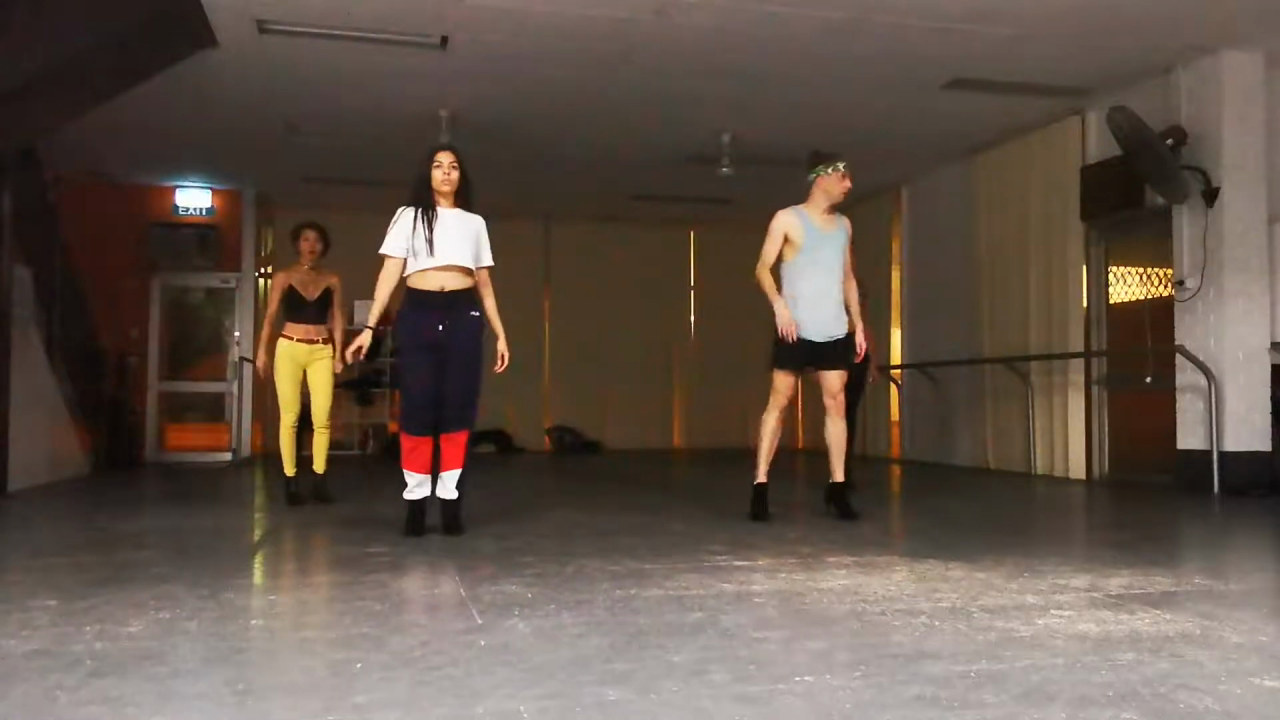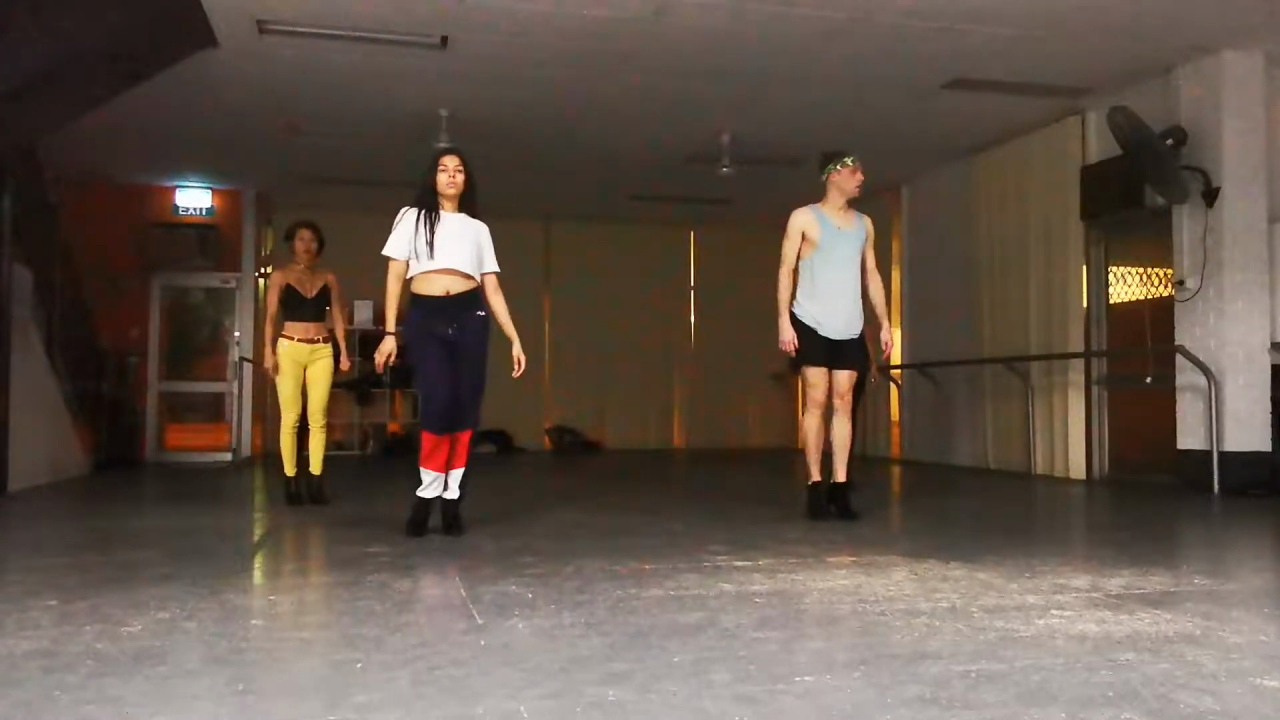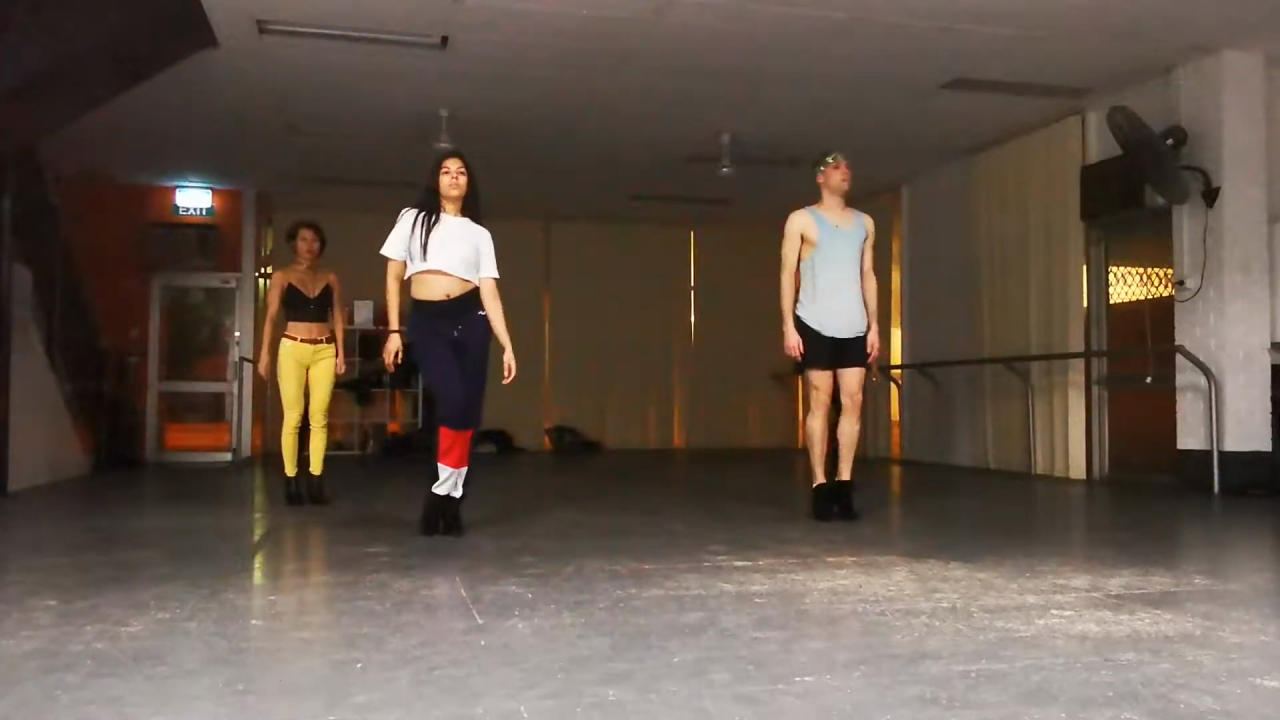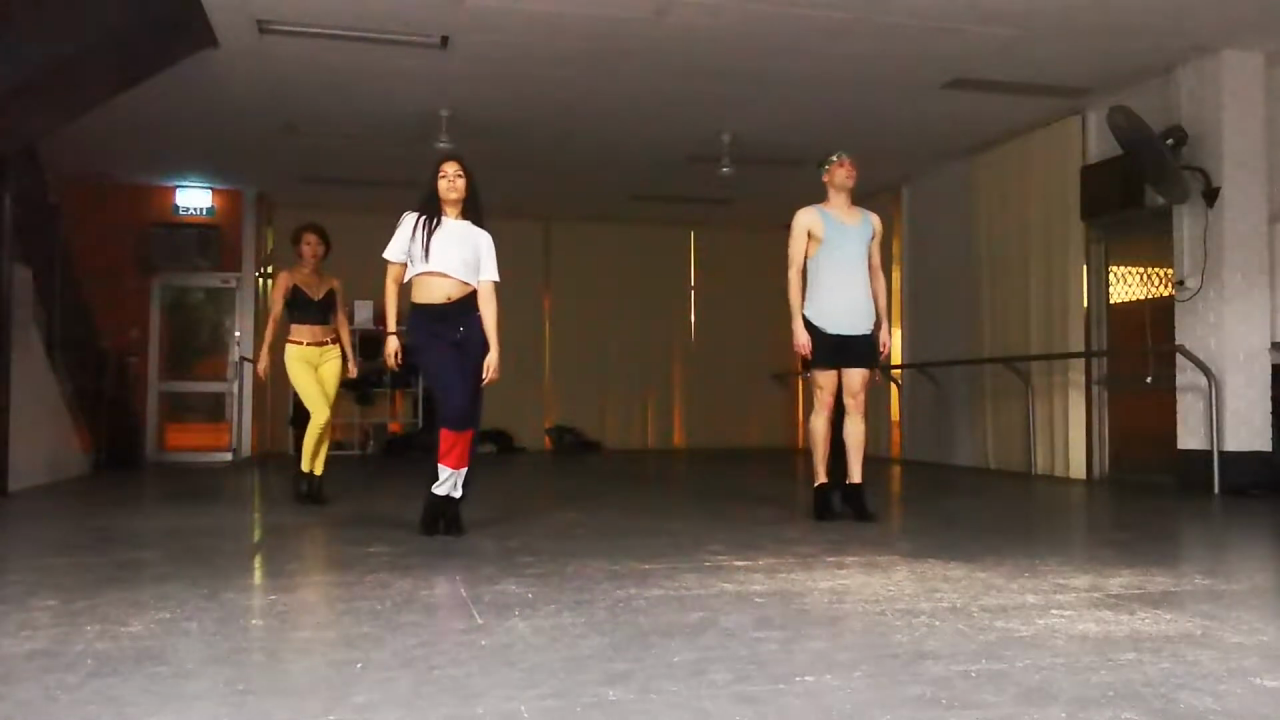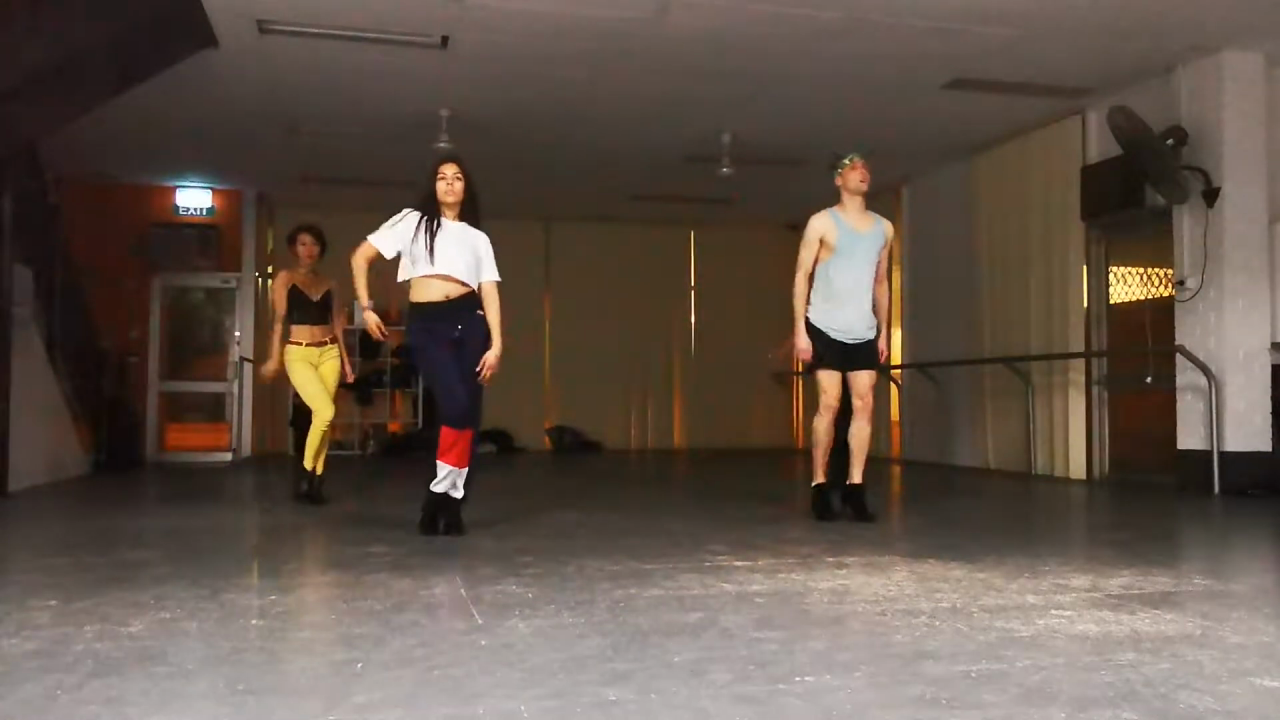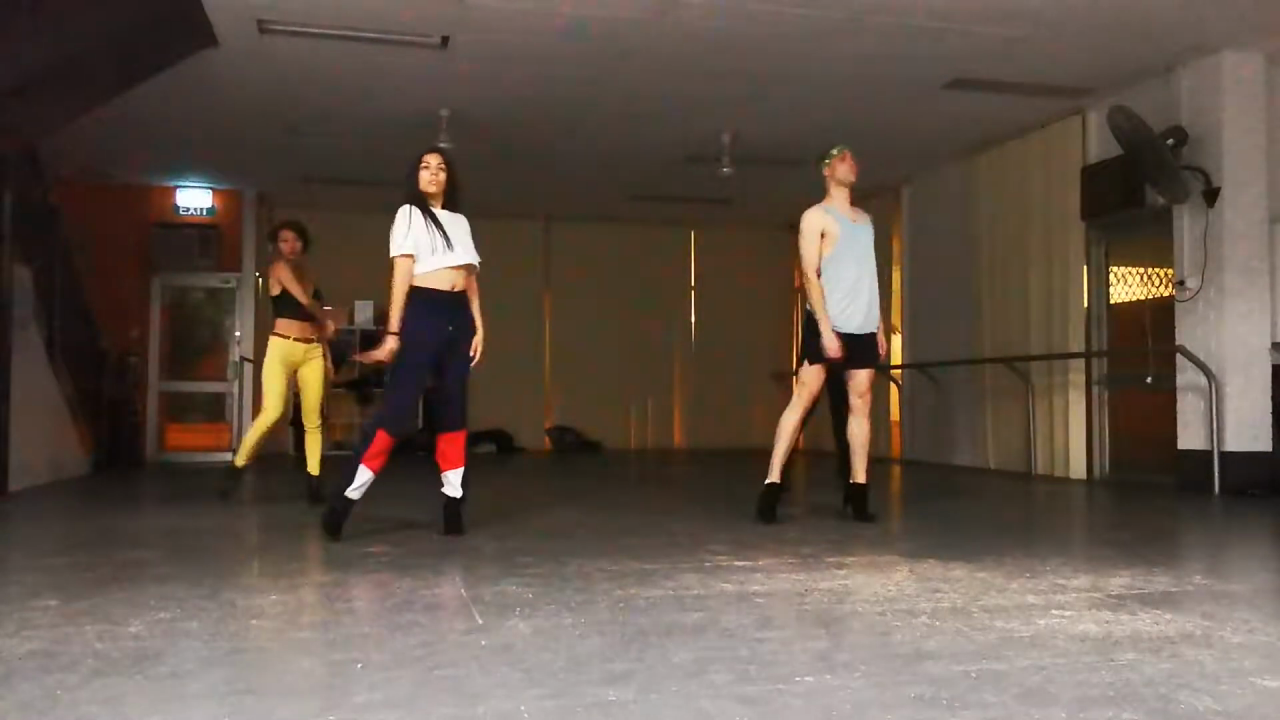
dt=0.4s
person 1, frame 1
left shoulder: (475, 223)
right shoulder: (409, 216)
left elbow: (485, 283)
right elbow: (389, 272)
left wrist: (501, 334)
right wrist: (369, 327)
left hip: (463, 315)
right hip: (418, 314)
left knee: (458, 406)
right knee: (417, 405)
left ankle: (449, 498)
right ankle: (416, 498)
person 1, frame 2
left shoulder: (478, 228)
right shoulder: (412, 217)
left elbow: (493, 288)
right elbow: (395, 276)
left wrist: (515, 339)
right wrist: (390, 332)
left hip: (469, 317)
right hip: (425, 318)
left knee: (465, 409)
right knee: (436, 404)
left ankle: (451, 499)
right ankle: (426, 495)
person 1, frame 3
left shoulder: (480, 234)
right shoulder: (413, 219)
left elbow: (490, 292)
right elbow: (393, 277)
left wrist: (507, 346)
right wrist: (394, 331)
left hip: (469, 320)
right hip: (427, 321)
left knee: (468, 411)
right knee: (454, 401)
left ankle: (452, 498)
right ankle: (441, 490)
person 1, frame 4
left shoulder: (480, 236)
right shoulder: (414, 222)
left elbow: (487, 294)
right elbow: (393, 280)
left wrist: (494, 348)
right wrist: (391, 333)
left hip: (467, 322)
right hip: (426, 325)
left knee: (468, 413)
right knee: (456, 405)
left ankle: (452, 498)
right ankle: (441, 492)
person 1, frame 5
left shoulder: (478, 238)
right shoulder: (412, 221)
left elbow: (490, 293)
right elbow: (360, 257)
left wrist: (496, 343)
right wrist: (366, 307)
left hip: (467, 321)
right hip: (425, 323)
left knee: (468, 412)
right knee: (456, 403)
left ankle: (453, 499)
right ankle: (439, 489)
person 1, frame 6
left shoulder: (460, 221)
right shoulder: (409, 214)
right elbow: (402, 274)
left wrist: (479, 327)
right wrist: (393, 333)
left hip: (458, 316)
right hip: (422, 312)
left knee: (452, 408)
right knee: (400, 405)
left ankle: (452, 499)
right ankle: (349, 495)
person 2, frame 1
left shoulder: (844, 224)
right shoulder: (787, 219)
right elbow: (763, 268)
left wrist: (858, 324)
right wrist: (779, 305)
left hip: (835, 330)
right hip: (796, 329)
left knee: (836, 404)
right knee: (778, 402)
left ankle: (837, 486)
right ankle: (761, 484)
person 2, frame 2
left shoulder: (864, 224)
right shoulder: (803, 218)
left elbow: (871, 275)
right elbow: (786, 270)
left wrist: (884, 323)
right wrist: (784, 319)
left hip: (850, 328)
right hip: (811, 324)
left knee: (844, 403)
right knee: (816, 401)
left ankle: (839, 486)
right ankle: (815, 484)
person 2, frame 3
left shoulder: (865, 223)
right shoulder: (801, 220)
left elbow: (868, 275)
right elbow: (788, 274)
left wrist: (873, 325)
right wrist: (788, 325)
left hip: (853, 328)
right hip: (815, 326)
left knee: (852, 403)
right knee: (820, 403)
left ankle: (844, 484)
right ankle: (820, 486)
person 2, frame 4
left shoulder: (871, 221)
right shoulder: (807, 217)
left elbow: (876, 273)
right elbow: (794, 272)
left wrist: (884, 323)
right wrist: (797, 323)
left hip: (860, 326)
right hip: (821, 324)
left knee: (855, 403)
right knee: (824, 403)
left ankle: (854, 486)
right ankle: (822, 486)
person 2, frame 5
left shoulder: (884, 228)
right shoulder: (821, 222)
left elbow: (881, 282)
right elbow: (801, 277)
left wrist: (883, 331)
right wrist: (800, 329)
left hip: (863, 332)
right hip: (825, 328)
left knee: (863, 406)
right knee: (829, 405)
left ankle: (854, 488)
right ankle: (820, 485)
person 2, frame 6
left shoulder: (865, 219)
right shoulder: (815, 217)
right elbow: (810, 275)
left wrist: (879, 325)
right wrist: (825, 328)
left hip: (864, 327)
right hip: (828, 323)
left knee: (861, 404)
right knee: (803, 398)
left ankle: (857, 489)
right ankle: (772, 484)
person 3, frame 1
left shoulder: (332, 280)
right shoulder: (283, 277)
left elbow: (337, 319)
right elbow: (270, 315)
left wrist: (339, 354)
right wrist: (262, 350)
left hip: (321, 352)
right hip: (289, 349)
left knee: (322, 418)
right knee: (289, 417)
left ankle: (319, 478)
right ankle: (291, 480)
person 3, frame 2
left shoulder: (328, 279)
right shoulder: (280, 276)
left elbow: (337, 316)
right elbow: (271, 316)
left wrist: (343, 351)
right wrist: (269, 350)
left hip: (322, 350)
right hip: (289, 348)
left knee: (318, 418)
right knee: (290, 417)
left ankle: (315, 480)
right ankle: (291, 481)
person 3, frame 3
left shoulder: (330, 279)
right shoulder: (281, 277)
left elbow: (337, 317)
right elbow: (271, 316)
left wrist: (341, 353)
right wrist: (264, 352)
left hip: (324, 350)
right hip: (293, 348)
left knee: (319, 418)
right knee: (293, 417)
left ankle: (315, 481)
right ankle: (291, 480)
person 3, frame 4
left shoulder: (333, 283)
right shoulder: (286, 278)
left elbow: (341, 321)
right elbow: (274, 316)
left wrist: (350, 356)
right wrist: (265, 353)
left hip: (330, 353)
right hip: (299, 352)
left knee: (326, 418)
right knee: (320, 413)
left ankle: (316, 481)
right ankle: (303, 472)
person 3, frame 5
left shoulder: (327, 284)
right shoulder: (285, 277)
right elbow: (279, 318)
left wrist: (345, 360)
right wrist: (275, 355)
left hip: (328, 353)
right hip: (298, 353)
left knee: (322, 416)
right knee: (326, 411)
left ankle: (316, 480)
right ankle: (305, 470)
person 3, frame 6
left shoulder: (309, 277)
right shoulder: (279, 268)
right elbow: (304, 300)
left wrist: (326, 355)
right wrist: (326, 322)
left hip: (311, 352)
right hip: (281, 348)
left knee: (313, 419)
right knee: (272, 412)
left ankle: (314, 482)
right ankle: (238, 466)
